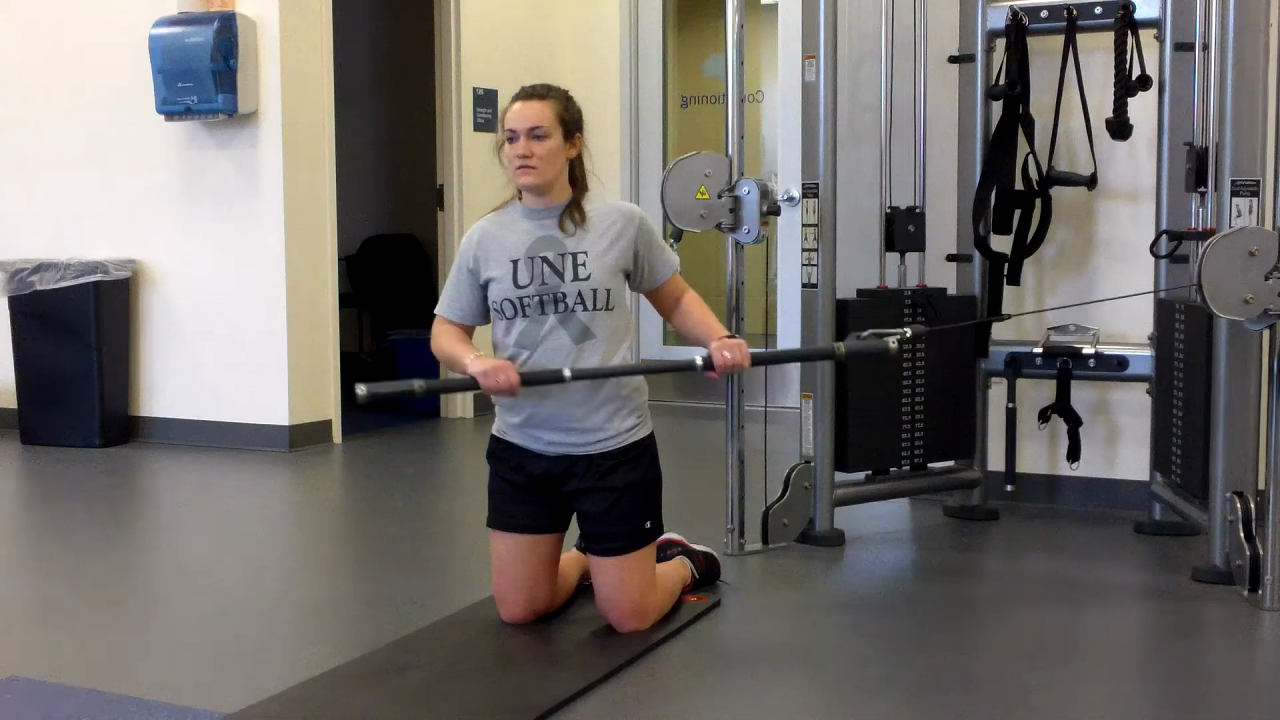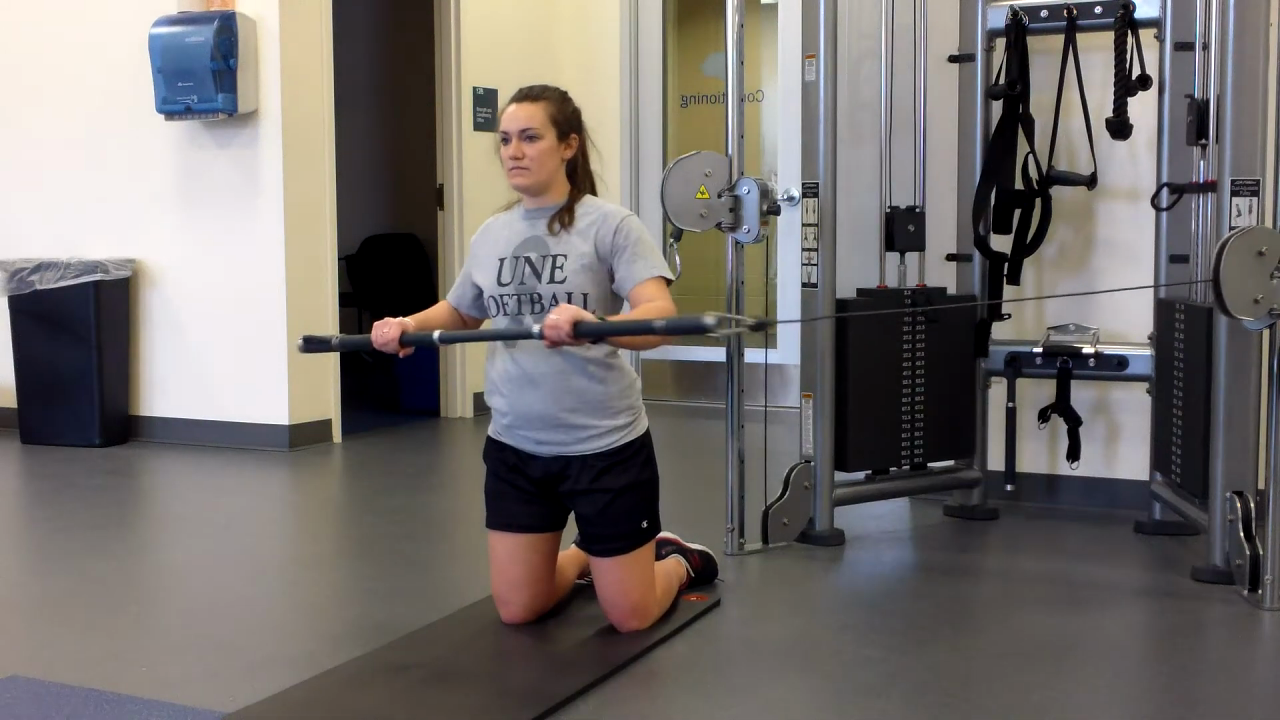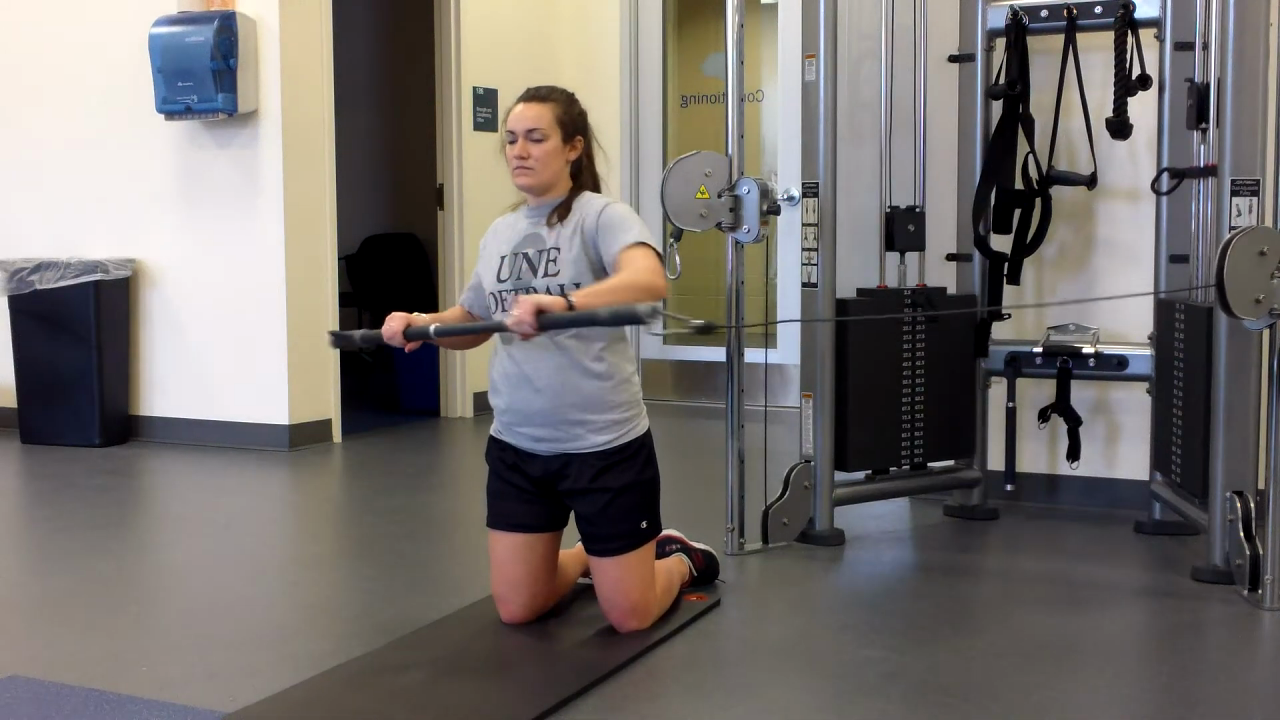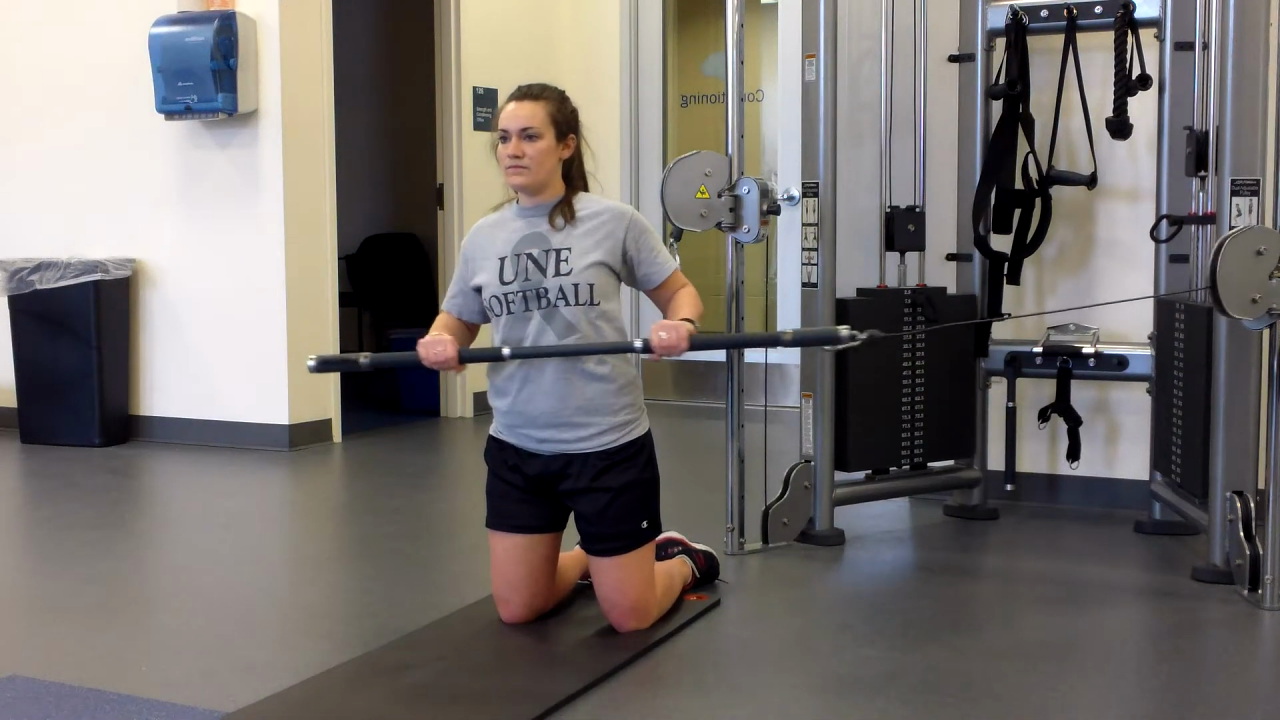
dt=1s
person 1, frame 1
left shoulder: (622, 223)
right shoulder: (483, 238)
left elbow: (675, 298)
right elbow: (447, 330)
left wrist: (718, 338)
right wrist: (472, 359)
left hip: (612, 445)
right hip: (521, 448)
left knee: (630, 617)
right knee: (519, 611)
left ankle: (685, 562)
right ankle: (585, 557)
person 1, frame 2
left shoulder: (611, 225)
right shoulder: (490, 234)
left elbow: (659, 317)
right elbow: (458, 315)
left wrist: (589, 323)
right wrist: (408, 325)
left hip: (605, 444)
right hip: (515, 448)
left knee: (629, 616)
right knee: (517, 610)
left ankle: (677, 560)
right ankle: (582, 557)
person 1, frame 3
left shoulder: (602, 216)
right shoulder: (498, 233)
left elbow: (649, 280)
right elbow: (471, 322)
left wrist: (563, 302)
right wrist: (419, 323)
left hip: (604, 443)
right hip: (517, 446)
left knee: (630, 616)
right knee: (516, 609)
left ankle: (680, 559)
right ankle: (585, 556)
person 1, frame 4
left shoulder: (614, 222)
right shoulder: (483, 236)
left elbow: (679, 292)
right elbow: (458, 320)
left wrist: (680, 324)
right wrist: (438, 341)
left hip: (608, 444)
right hip: (518, 447)
left knee: (630, 616)
right knee: (517, 610)
left ankle: (683, 559)
right ankle: (590, 559)
